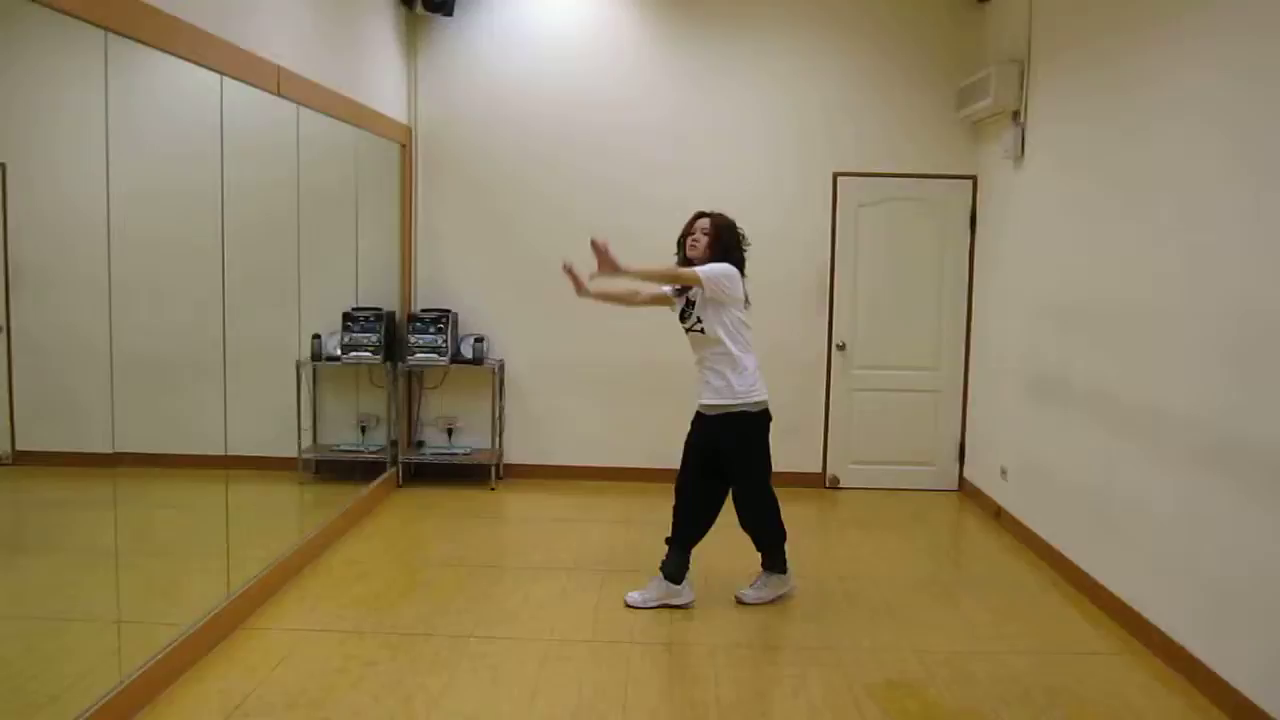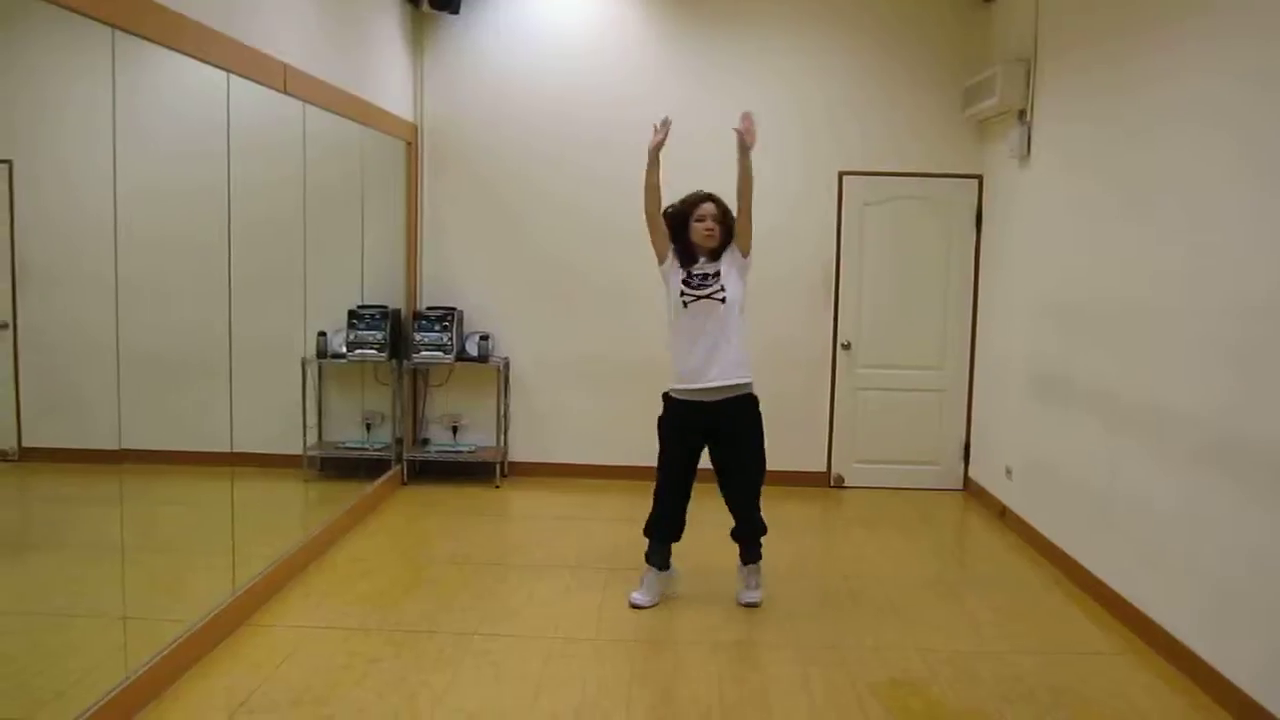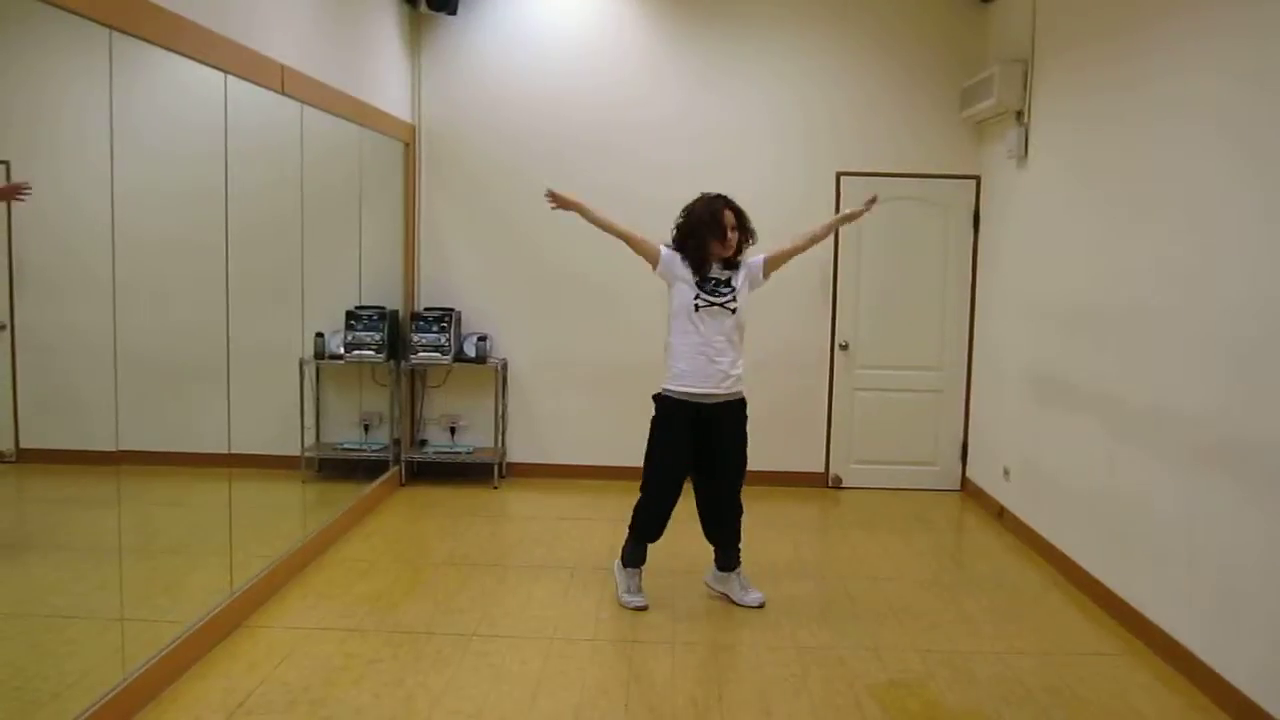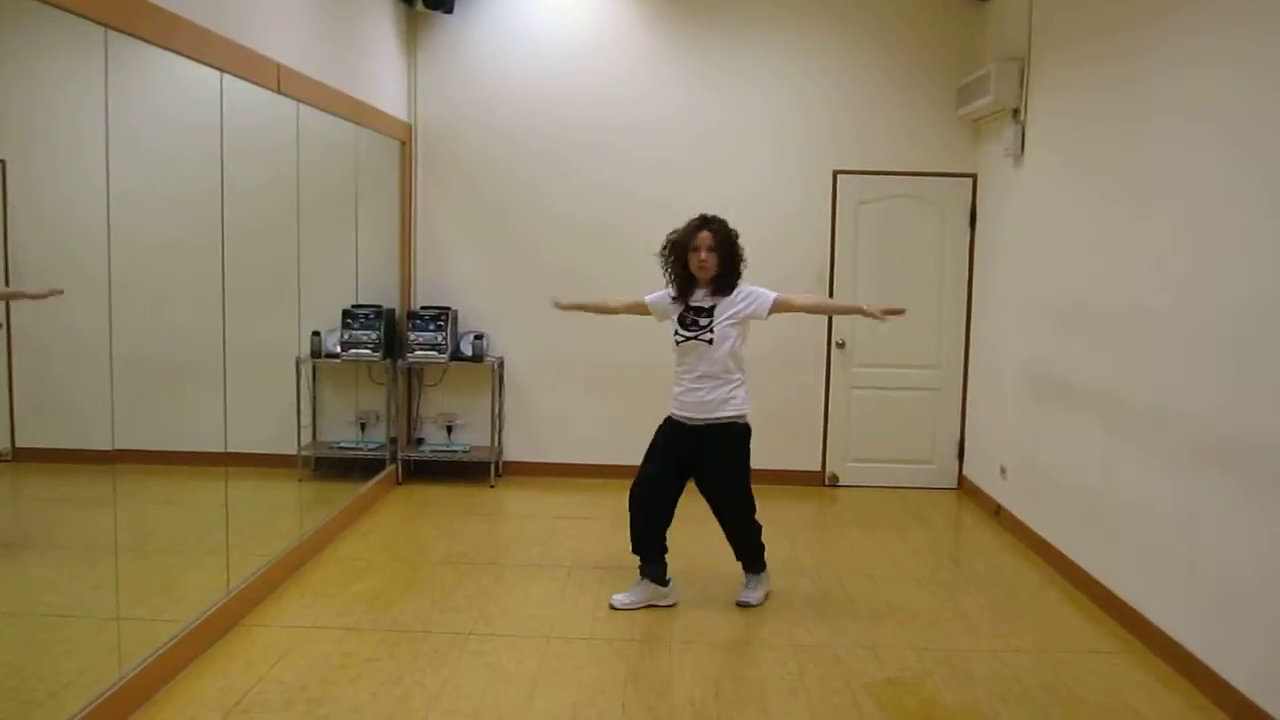
dt=0.3s
person 1, frame 1
left shoulder: (725, 277)
right shoulder: (682, 294)
left elbow: (684, 277)
right elbow: (642, 298)
left wrist: (621, 270)
right wrist: (590, 290)
left hip: (743, 410)
right hip: (710, 412)
left knee: (752, 497)
right knee: (691, 499)
left ankle: (776, 573)
right ankle: (673, 581)
person 1, frame 2
left shoulder: (734, 263)
right shoulder: (673, 265)
left elbow: (745, 208)
right elbow: (654, 213)
left wrist: (744, 153)
right wrist: (654, 156)
left hip: (734, 399)
right hip: (683, 400)
left knee: (743, 488)
right knee: (671, 489)
left ankle: (750, 567)
right ankle: (657, 571)
person 1, frame 3
left shoulder: (745, 272)
right shoulder: (677, 265)
left elbow: (795, 247)
right elbow: (625, 234)
left wrist: (846, 219)
right wrist: (573, 205)
left hip: (727, 405)
right hip: (678, 401)
left knee: (723, 493)
right knee: (660, 490)
left ankle: (727, 571)
right ankle: (630, 570)
person 1, frame 4
left shoulder: (742, 297)
right shoulder: (674, 297)
left elbow: (799, 303)
right elbow: (624, 305)
left wrist: (861, 308)
right wrist: (577, 305)
left hip: (725, 425)
right hip: (680, 422)
left knee: (733, 509)
right knee: (646, 498)
left ankle: (756, 575)
right ankle: (654, 582)
